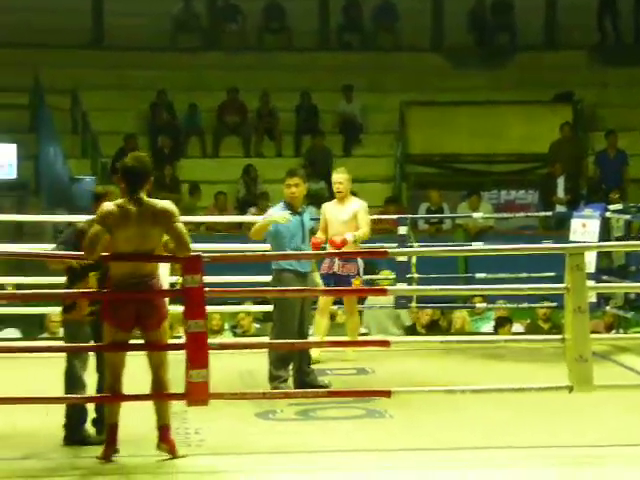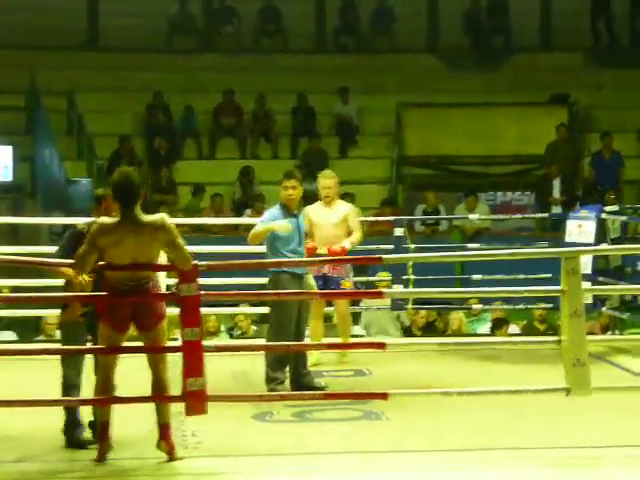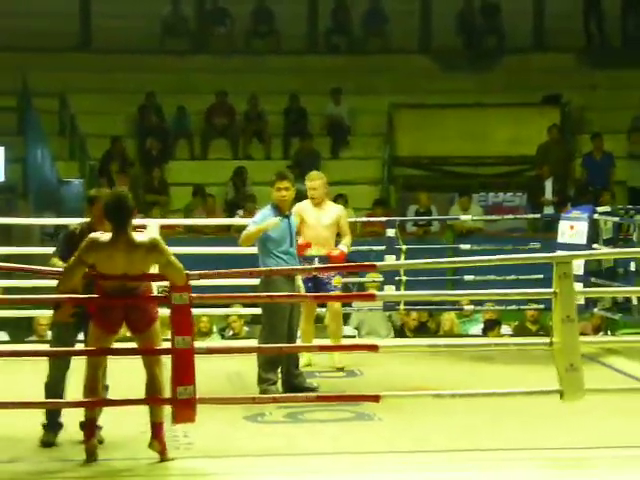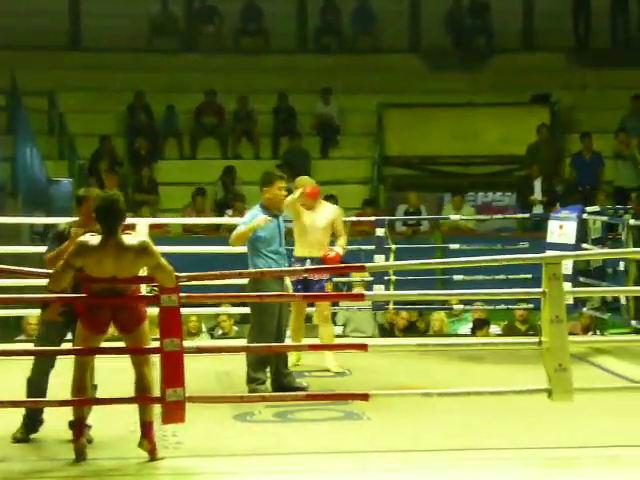
dt=0.2s
person 1, frame 1
left shoulder: (110, 211)
right shoulder: (164, 210)
left elbow: (89, 253)
right elbow: (184, 251)
left wrist: (106, 247)
right wrist: (166, 249)
left hip: (119, 297)
right hip: (150, 295)
left knee: (114, 370)
right knee: (159, 367)
left ankle: (111, 440)
right ankle: (164, 435)
person 1, frame 2
left shoulder: (104, 228)
right shoulder: (159, 225)
left elbow: (79, 268)
right elbow: (186, 265)
left wrist: (98, 252)
left hip: (115, 299)
right hip: (147, 297)
left knee: (105, 368)
right knee: (159, 366)
left ankle: (103, 437)
right ankle: (165, 434)
person 1, frame 3
left shoulder: (95, 244)
right shoulder: (151, 245)
left elbow: (65, 283)
right elbow: (180, 280)
right wrist: (165, 260)
left hip: (107, 303)
right hip: (140, 302)
left knee: (94, 366)
right knee: (154, 366)
left ankle: (90, 434)
right ankle: (157, 435)
person 1, frame 4
left shoulder: (84, 247)
right shoulder: (141, 248)
left elbow: (55, 285)
right elbow: (169, 281)
left hip: (96, 303)
right hip: (128, 302)
left knee: (82, 365)
right knee: (143, 366)
left ankle: (79, 434)
right ankle: (147, 435)
person 2, frame 1
right shoulder: (79, 231)
right elbow: (55, 257)
right wrist: (73, 259)
right hip: (78, 310)
left knee: (107, 369)
right knee: (76, 369)
left ankle: (103, 424)
right ankle: (75, 428)
person 2, frame 2
right shoulder: (79, 233)
right elbow: (56, 262)
right wrist: (72, 274)
right hip: (77, 310)
right knee: (72, 370)
right ankle: (73, 428)
person 2, frame 3
right shoulder: (73, 234)
right elbow: (55, 263)
right hip: (69, 310)
right knee: (57, 368)
left ankle: (93, 424)
right ankle: (51, 425)
person 2, frame 4
right shoulder: (63, 232)
right elbow: (49, 261)
right wrist: (70, 244)
right hip: (57, 310)
right knee: (41, 366)
right ankle: (30, 422)
person 3, frame 1
left shoulder: (306, 214)
right shoulder: (277, 212)
right elbow: (254, 235)
left wrist: (314, 272)
right wrist: (270, 220)
left hip: (304, 277)
right hip: (286, 277)
left knee: (302, 332)
right knee: (284, 331)
left ankle: (304, 376)
right ankle: (278, 379)
person 3, frame 2
left shoulder: (301, 215)
right shoulder: (273, 215)
right elbow: (252, 239)
left wrist: (309, 275)
right wrist: (271, 227)
left hip: (300, 279)
right hip: (282, 279)
left knee: (298, 333)
right knee: (280, 333)
left ankle: (301, 378)
right ankle: (275, 381)
person 3, frame 3
left shoulder: (291, 216)
right shoulder: (265, 215)
right elbow: (244, 240)
right wrist: (263, 227)
left hip: (290, 280)
right hip: (274, 281)
left knee: (290, 334)
right knee: (273, 334)
left ankle: (292, 379)
right ankle: (267, 382)
person 3, frame 4
left shoulder: (279, 216)
right shoulder: (255, 215)
right elbow: (234, 240)
right wrist: (253, 226)
left hip: (278, 280)
right hip: (263, 281)
left knee: (279, 333)
right knee: (262, 334)
left ankle: (282, 379)
right ankle: (256, 382)
person 4, frame 1
left shoulder: (359, 205)
right shoulder: (326, 207)
left elbow: (365, 231)
left wrist: (349, 237)
right wrist: (317, 240)
left hip: (351, 260)
right hip: (330, 260)
left knee: (351, 306)
right knee: (323, 305)
right ankle: (317, 348)
person 4, frame 2
left shoulder: (347, 209)
right shoulder: (310, 210)
left elbow: (358, 233)
right elbow: (304, 235)
left wrist: (346, 244)
right wrist: (306, 245)
left hip: (339, 263)
right hip: (317, 263)
left knee: (343, 308)
right knee: (316, 310)
left ankle: (345, 344)
right ankle: (315, 352)
person 4, frame 3
left shoulder: (337, 210)
right shoulder: (300, 208)
left elbow: (347, 235)
left wrist: (343, 249)
right wrist: (297, 241)
left hip: (328, 263)
right hip: (306, 263)
left knee: (335, 309)
right knee: (307, 312)
left ankle: (336, 352)
right ankle: (307, 354)
person 4, frame 4
left shoulder: (333, 211)
right shoulder: (296, 208)
left elbow: (342, 236)
right elbow: (287, 204)
left wrist: (338, 250)
right wrist: (300, 192)
left hip: (321, 265)
right hip: (299, 264)
left knee: (324, 314)
right knee: (297, 312)
left ankle: (329, 358)
right ankle: (295, 353)
